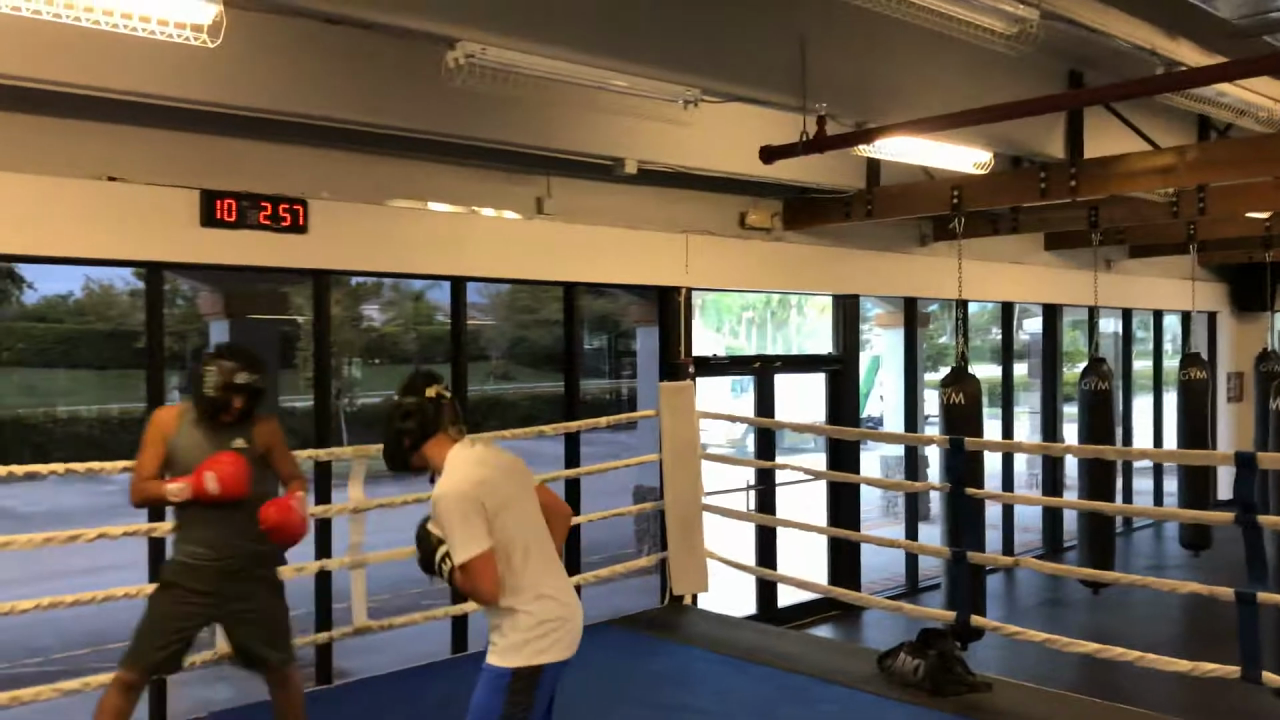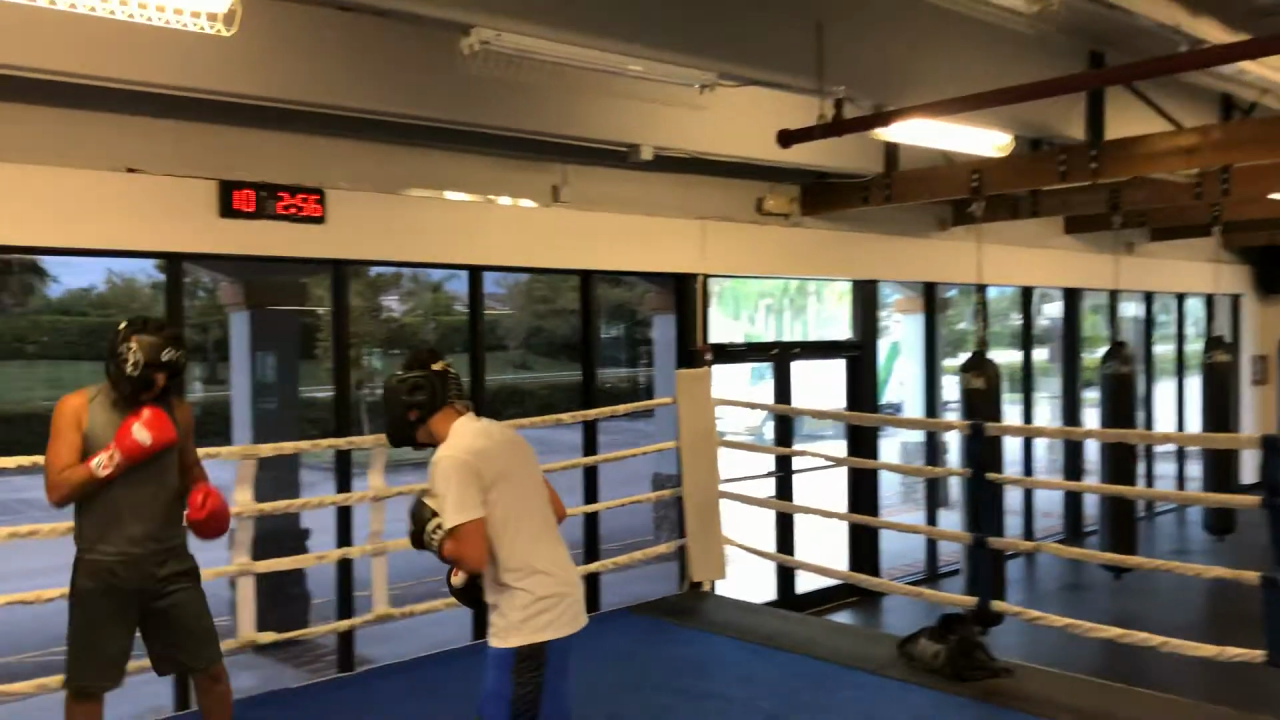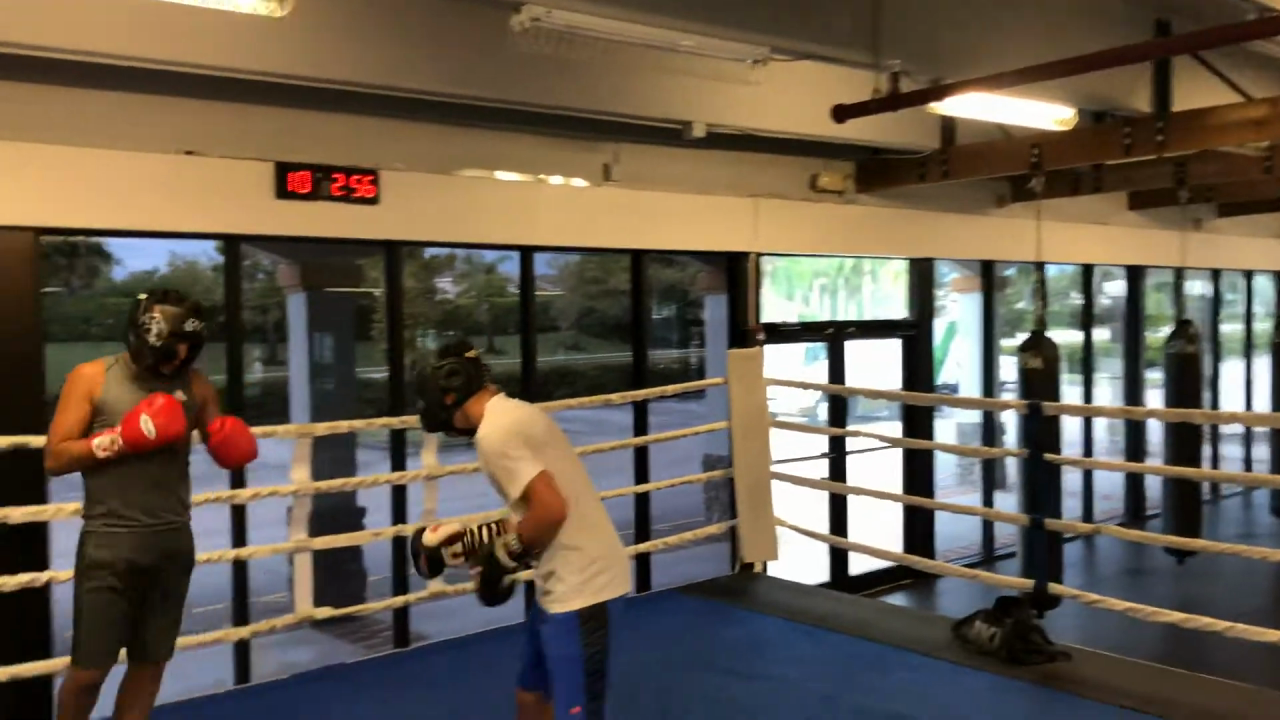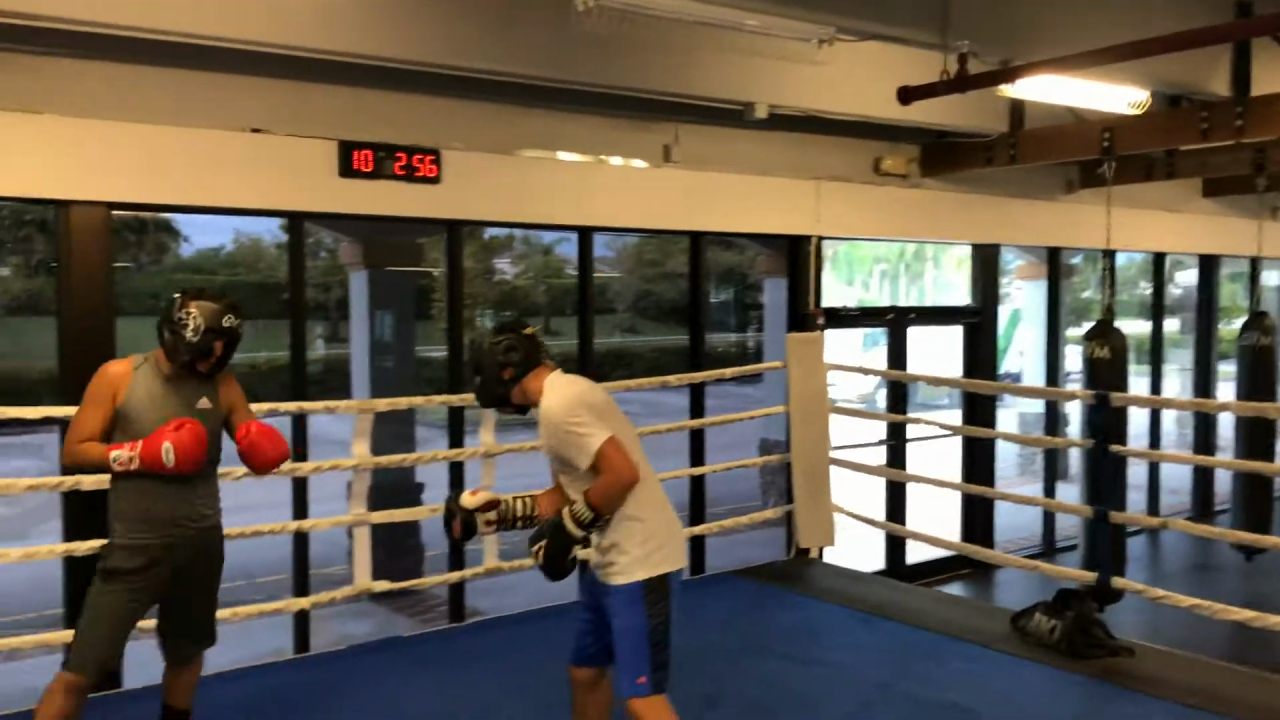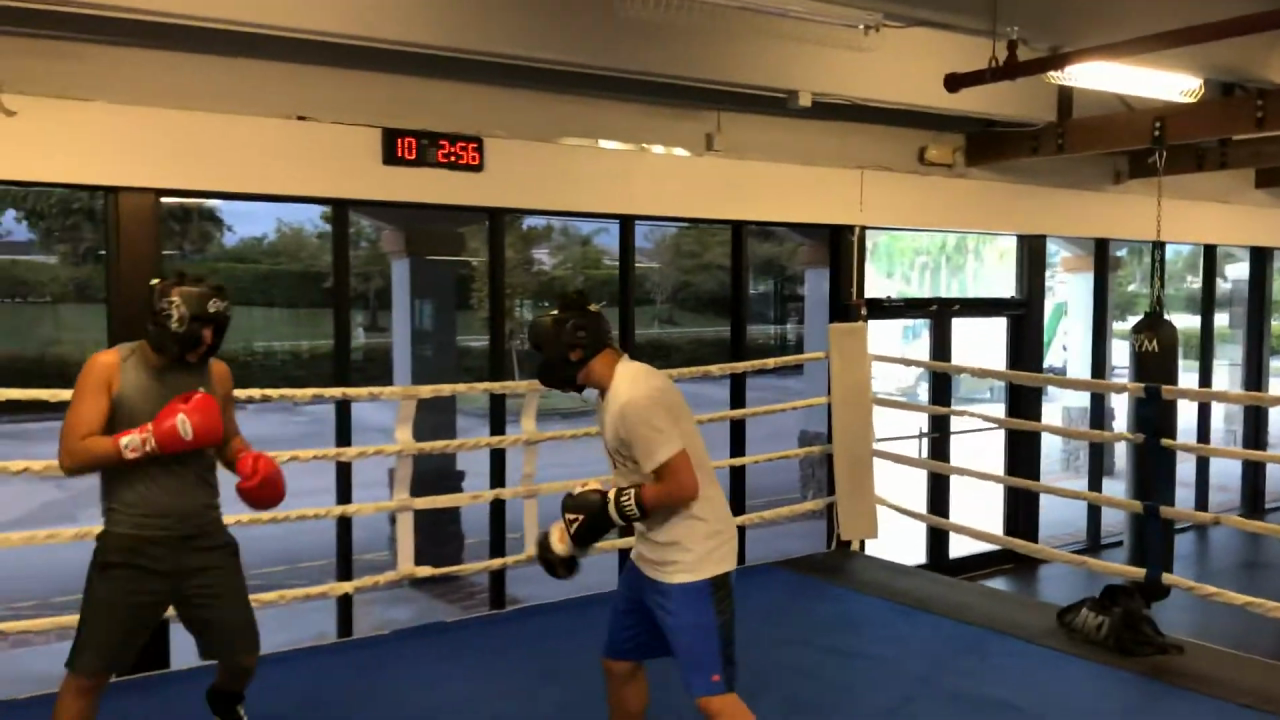
dt=0.2s
person 1, frame 1
left shoulder: (263, 428)
right shoulder: (168, 421)
left elbow: (295, 481)
right elbow: (139, 492)
left wrist: (293, 508)
right wrist: (193, 485)
left hip: (251, 570)
right hip: (190, 571)
left knee: (281, 670)
right knee: (131, 676)
person 1, frame 2
left shoulder: (177, 411)
right shoulder: (77, 407)
right elbow: (58, 491)
left wrist: (205, 496)
right wrist: (119, 453)
left hip: (169, 564)
right hip: (103, 570)
left knee: (211, 673)
person 1, frame 3
left shoulder: (196, 385)
right shoulder: (91, 377)
left elbow: (220, 442)
right elbow: (55, 458)
left wrist: (234, 442)
right wrist: (123, 437)
left hip: (171, 541)
right hip: (110, 542)
left knee: (149, 663)
right knee: (89, 671)
person 1, frame 4
left shoulder: (223, 387)
right shoulder: (118, 376)
left elbow: (260, 454)
right elbow: (72, 452)
left wrist: (264, 448)
right wrist: (141, 454)
left hip: (200, 546)
right hip: (134, 550)
left knee: (187, 654)
right knee: (81, 673)
person 1, frame 5
left shoulder: (215, 373)
right shoulder: (108, 367)
right elbow: (72, 456)
left wrist: (252, 465)
right wrist: (155, 437)
left hip: (204, 540)
right hip: (130, 547)
left knee: (242, 653)
right knee: (86, 676)
person 2, frame 1
left shoulder: (453, 489)
right shoulder: (495, 456)
left elbow: (484, 588)
right elbow: (560, 512)
left wrist: (439, 558)
left hip: (530, 637)
right hip: (555, 618)
person 2, frame 2
left shoulder: (452, 457)
right shoulder: (498, 435)
left elbow: (471, 556)
right elbow: (555, 509)
left wrist: (430, 531)
left hip: (530, 616)
right hip: (553, 598)
person 2, frame 3
left shoulder: (495, 433)
right shoulder: (515, 416)
left elbow: (552, 507)
left wrist: (503, 556)
right wrist: (462, 542)
left hip: (582, 582)
right hip: (564, 580)
person 2, frame 4
left shoulder: (559, 405)
right shoulder: (564, 395)
left elbow: (623, 474)
right elbow: (565, 494)
left wrist: (569, 529)
right wrist: (498, 512)
left hip: (640, 559)
right hip: (612, 559)
right knee: (585, 672)
person 2, frame 5
left shoulder: (633, 396)
right shoulder: (617, 391)
left elbow: (683, 487)
left wrist: (611, 509)
right wrist: (584, 518)
left hip: (694, 561)
right hip: (652, 557)
right knee: (619, 664)
